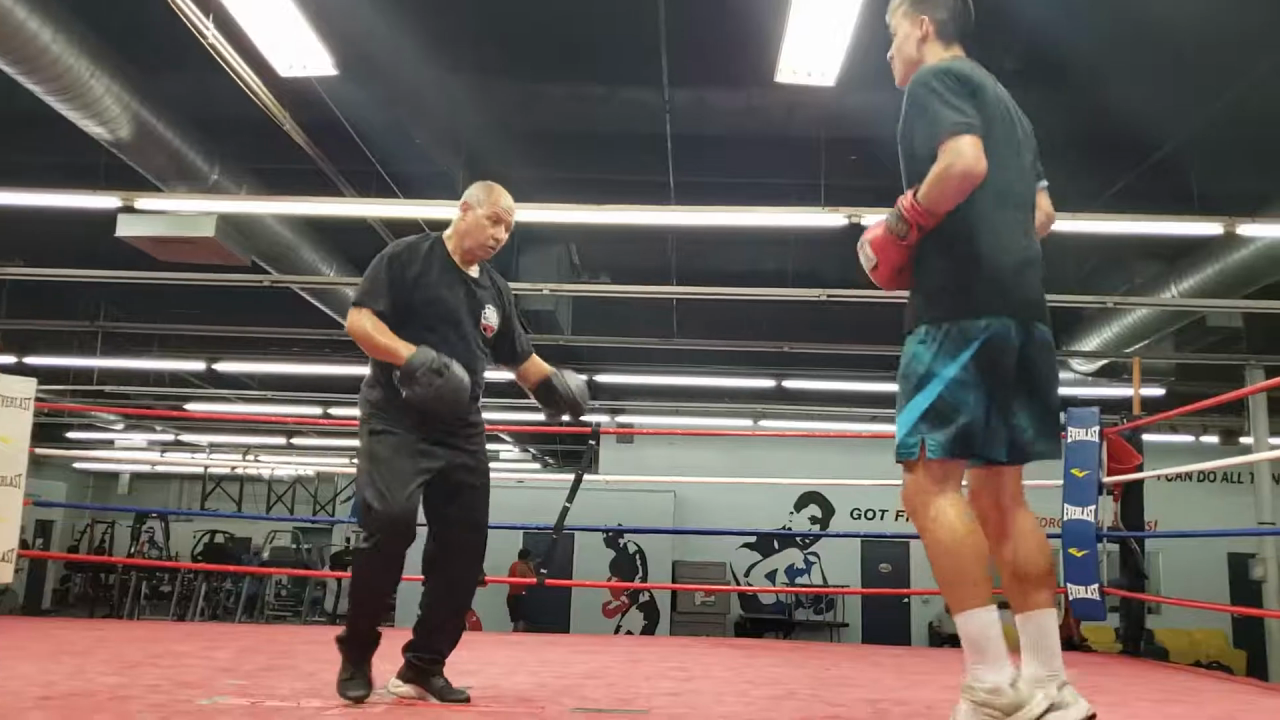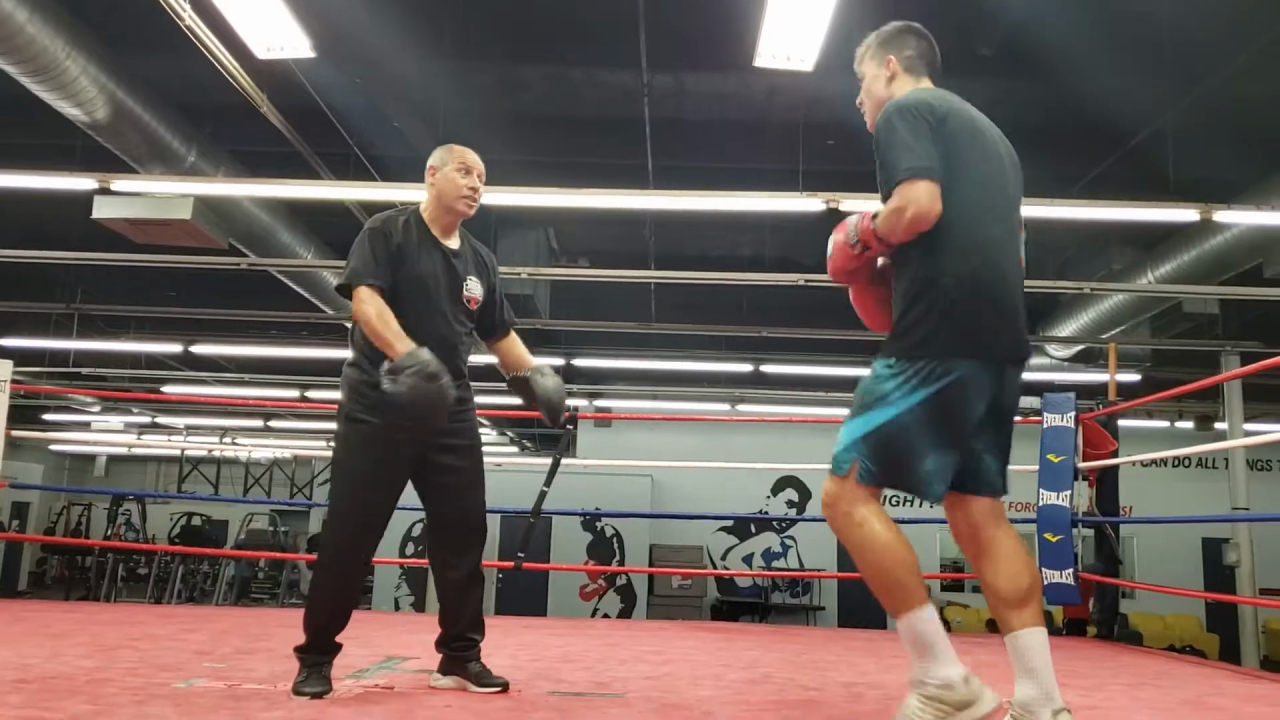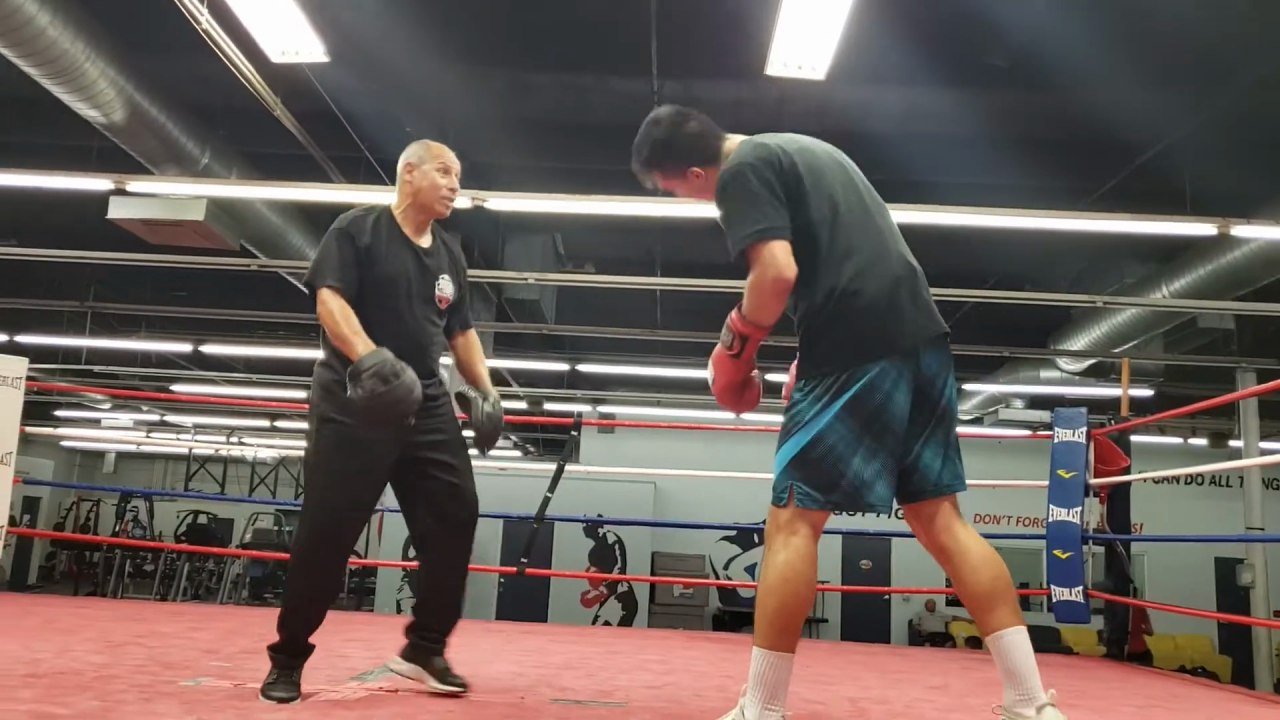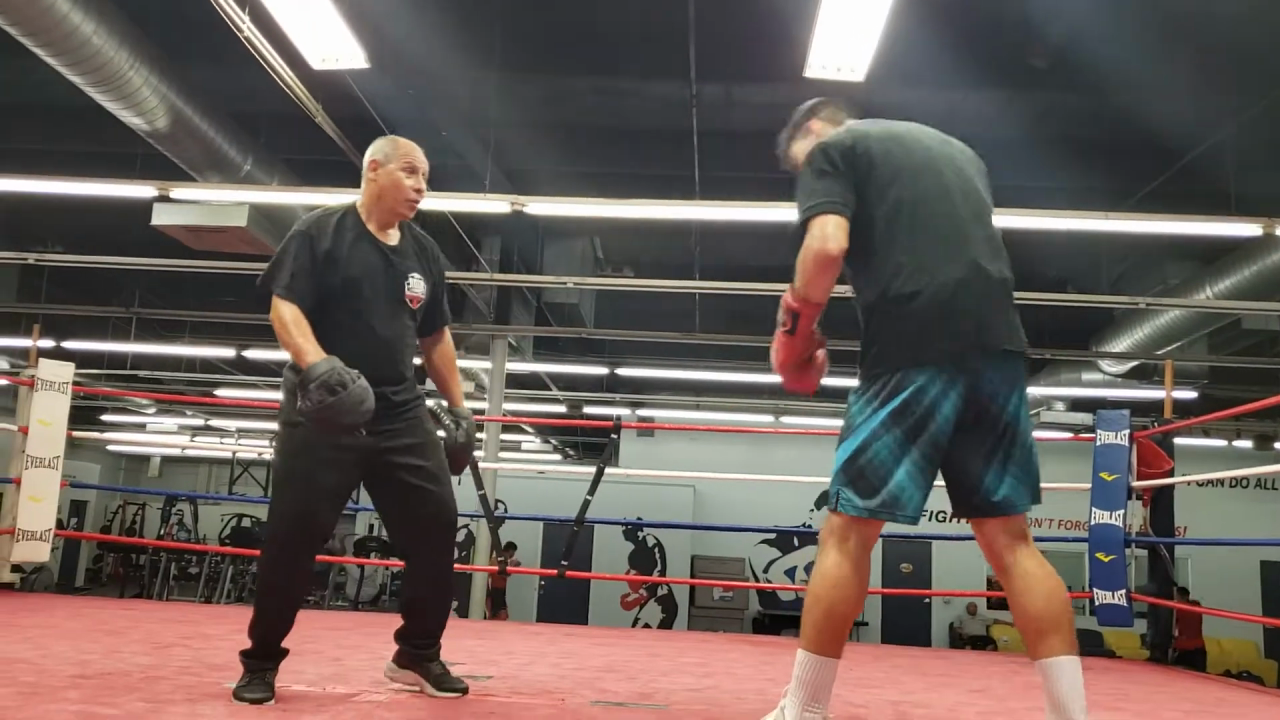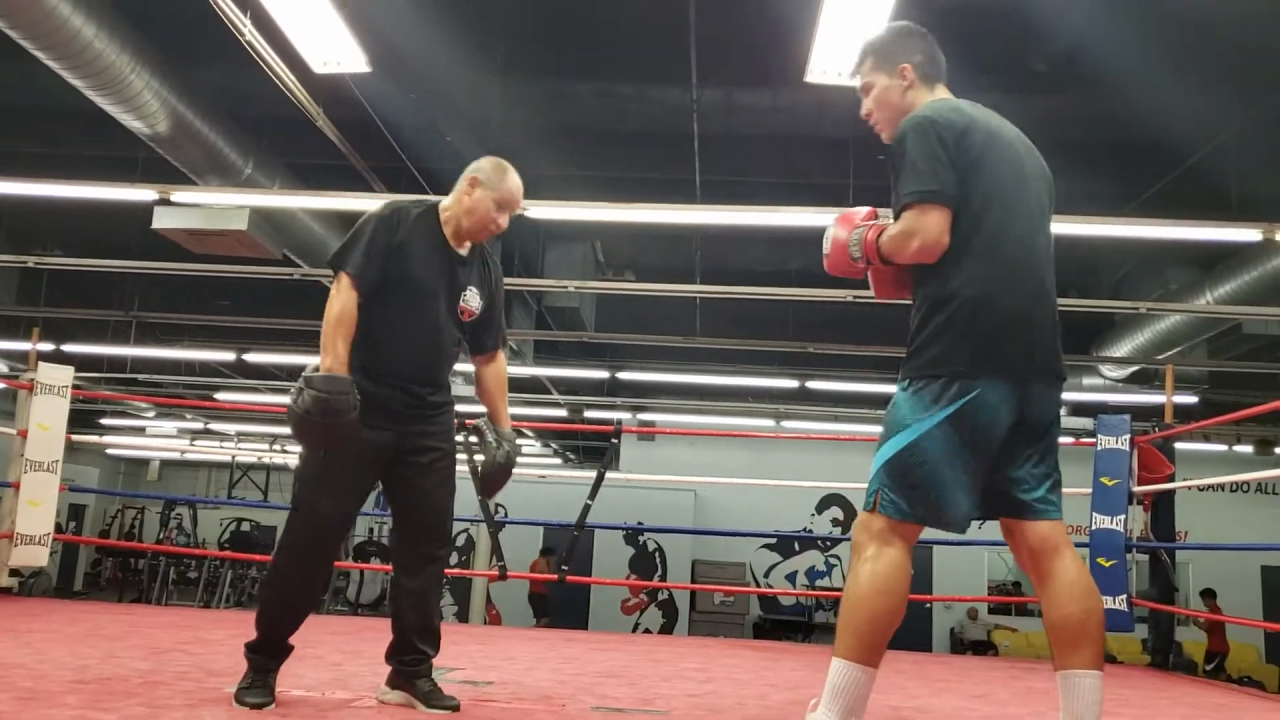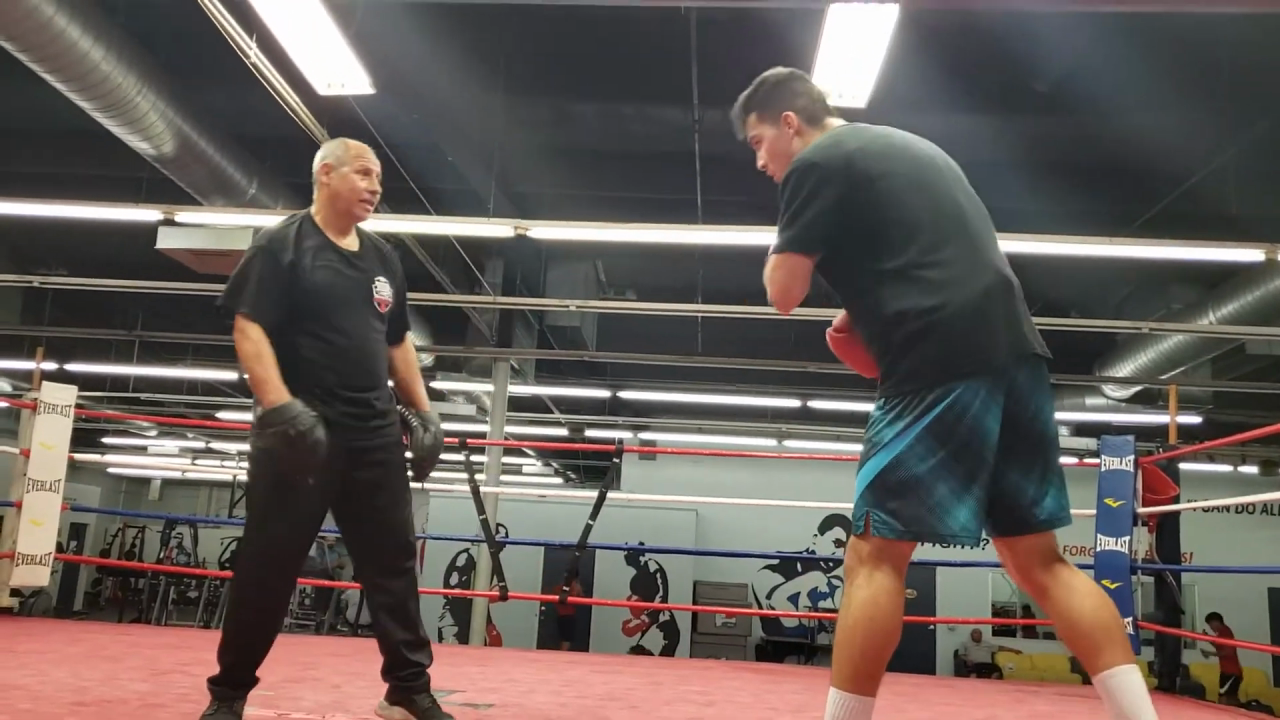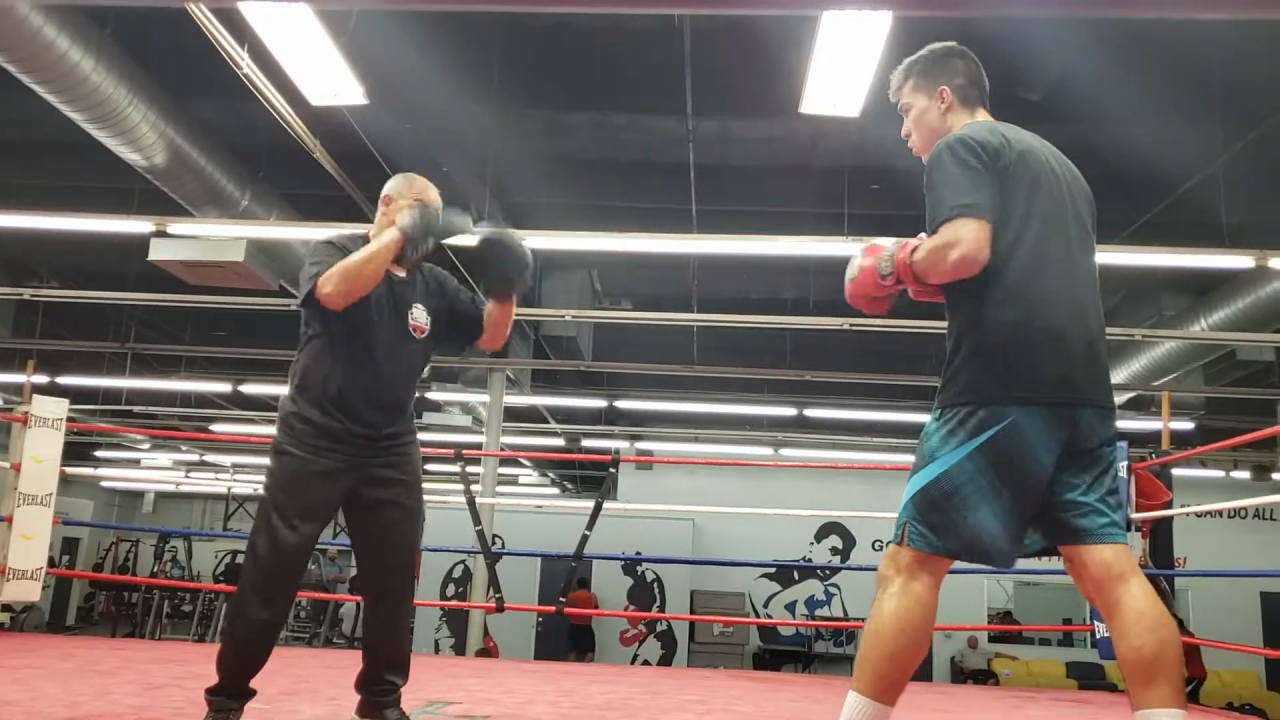
dt=0.7s
person 1, frame 1
left shoulder: (934, 86)
right shoulder: (1003, 99)
left elbow: (965, 163)
right elbow: (1040, 212)
left wrist: (898, 227)
left hip: (964, 308)
right hip: (1020, 310)
left knee: (930, 482)
right knee: (997, 495)
person 1, frame 2
left shoulder: (907, 112)
right shoulder: (990, 135)
left elbow: (921, 206)
left wrist: (862, 241)
left hip: (936, 341)
right hip: (997, 343)
left knee: (848, 493)
right knee: (978, 515)
person 1, frame 3
left shoulder: (744, 170)
right shoulder: (814, 153)
left elbow: (778, 271)
left wrist: (740, 344)
right wrist: (811, 360)
left hip: (853, 351)
right hip: (919, 339)
left knee: (794, 520)
right knee: (940, 519)
person 1, frame 4
left shoulder: (833, 150)
right shoulder: (956, 151)
left elbow: (828, 247)
left wrist: (796, 327)
left hip: (909, 352)
right hip: (994, 346)
left knee: (848, 530)
right knee: (1008, 541)
person 1, frame 5
left shoulder: (926, 126)
right shoulder: (1014, 142)
left elbow: (926, 238)
left wrist: (866, 244)
left hip: (960, 358)
right hip: (1031, 360)
left knee: (883, 528)
right knee: (1043, 542)
person 1, frame 6
left shoulder: (819, 163)
right shoulder: (913, 148)
left elbow: (784, 292)
left wrist: (788, 250)
left hip: (940, 370)
right hip: (1014, 357)
left knee: (875, 554)
right knee: (1036, 558)
person 1, frame 7
left shoulder: (964, 147)
right shoulder: (1060, 166)
left elbow: (964, 252)
left wrist: (897, 266)
left hip: (997, 389)
right hip: (1081, 391)
left knee: (911, 564)
right knee: (1112, 575)
person 2, frame 1
left shoulder: (493, 286)
right shoulder: (406, 257)
left elbow: (518, 355)
right elbow: (359, 319)
left wrist: (550, 380)
right wrist: (412, 357)
left hip: (460, 433)
right hip: (395, 421)
left knee: (461, 549)
right knee: (389, 522)
left ankle: (421, 667)
right ankle: (357, 649)
person 2, frame 2
left shoulder: (479, 259)
right shoulder: (388, 231)
left elbow: (499, 334)
right elbow: (364, 301)
left wrist: (531, 373)
right wrist: (408, 353)
left hip: (450, 415)
right hip: (379, 408)
left knee: (463, 532)
right knee: (351, 530)
left ankle: (460, 656)
right ankle: (316, 656)
person 2, frame 3
left shoulder: (448, 253)
right shoulder: (357, 230)
left elbow: (460, 330)
right elbow: (329, 299)
left wrist: (483, 389)
right wrist: (369, 356)
left hip: (426, 408)
right hip: (352, 404)
left knee: (454, 520)
right knee: (328, 528)
left ankle: (425, 648)
right ankle: (288, 658)
person 2, frame 4
left shoulder: (423, 252)
right shoulder: (319, 232)
left elbow: (435, 336)
right elbow: (284, 307)
left wrist: (457, 407)
right wrist: (318, 365)
left hip: (399, 413)
right hip: (324, 410)
left knee: (435, 522)
right knee: (293, 534)
left ankle: (418, 653)
right ankle: (261, 661)
person 2, frame 5
left shoulder: (486, 269)
right shoulder: (394, 223)
left elbow: (489, 355)
right elbow: (346, 291)
left wrist: (502, 429)
right wrist: (332, 373)
left hip: (427, 420)
right hip: (353, 404)
left knee: (426, 542)
right knee: (312, 532)
left ankle: (410, 671)
right ankle: (262, 661)
person 2, frame 6
left shoulder: (383, 258)
right shoulder: (279, 246)
right elbow: (248, 330)
left wrist: (422, 413)
right wrist: (278, 406)
left hip: (373, 433)
right hip: (299, 429)
left knee: (393, 560)
right knee: (267, 563)
person 2, frame 7
left shoulder: (435, 285)
right shoulder: (335, 250)
left elbow: (490, 337)
right elbow: (334, 293)
left wrist: (505, 285)
right wrist: (400, 230)
left hip: (390, 451)
right hip: (312, 441)
left knee: (391, 579)
right knee: (270, 569)
